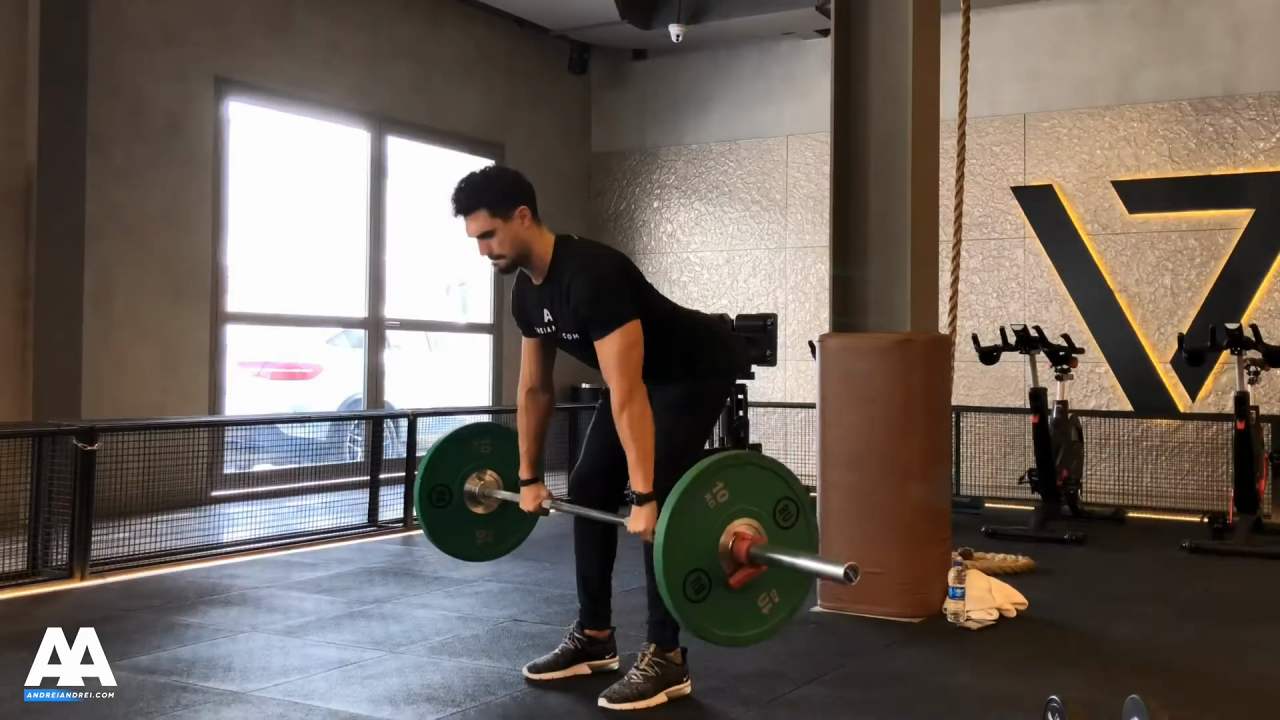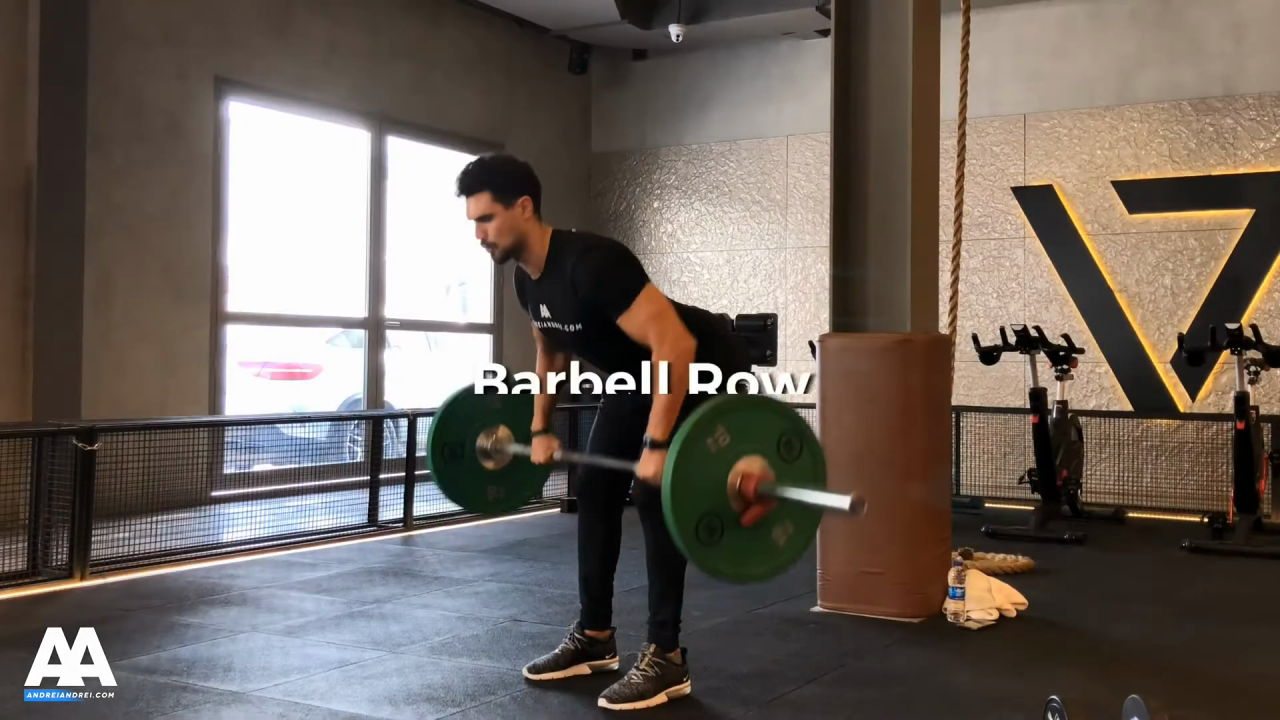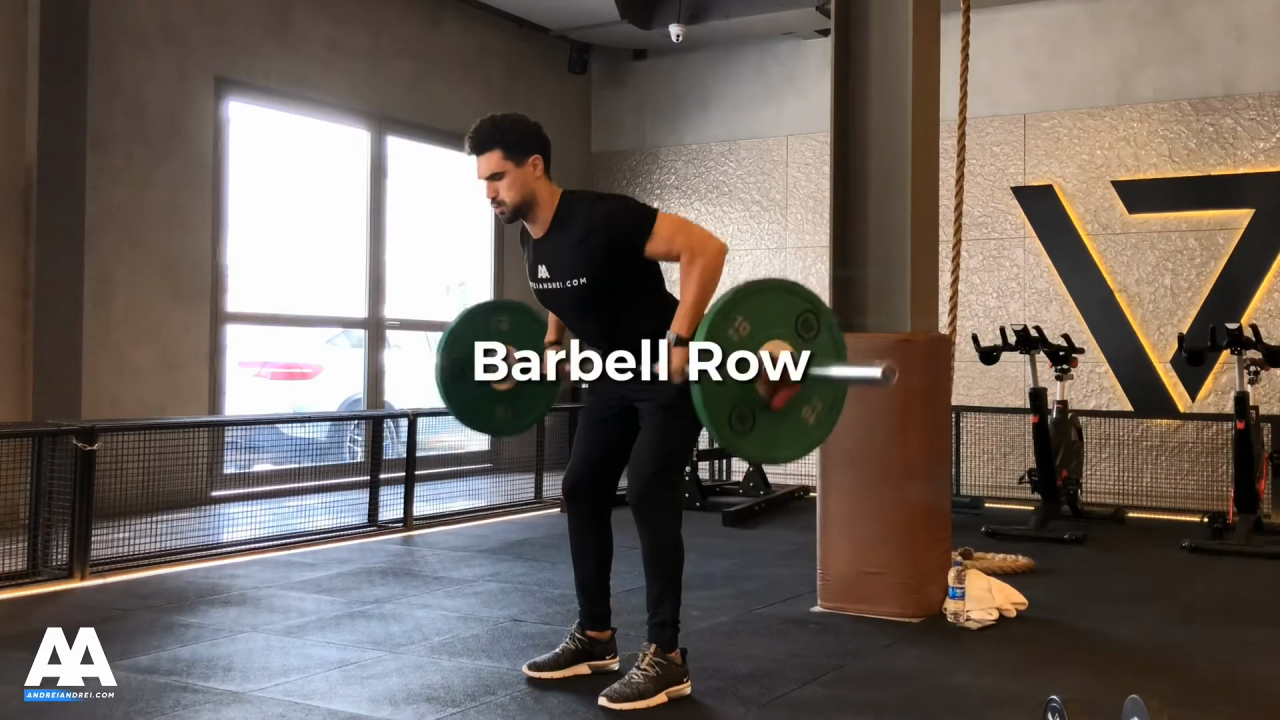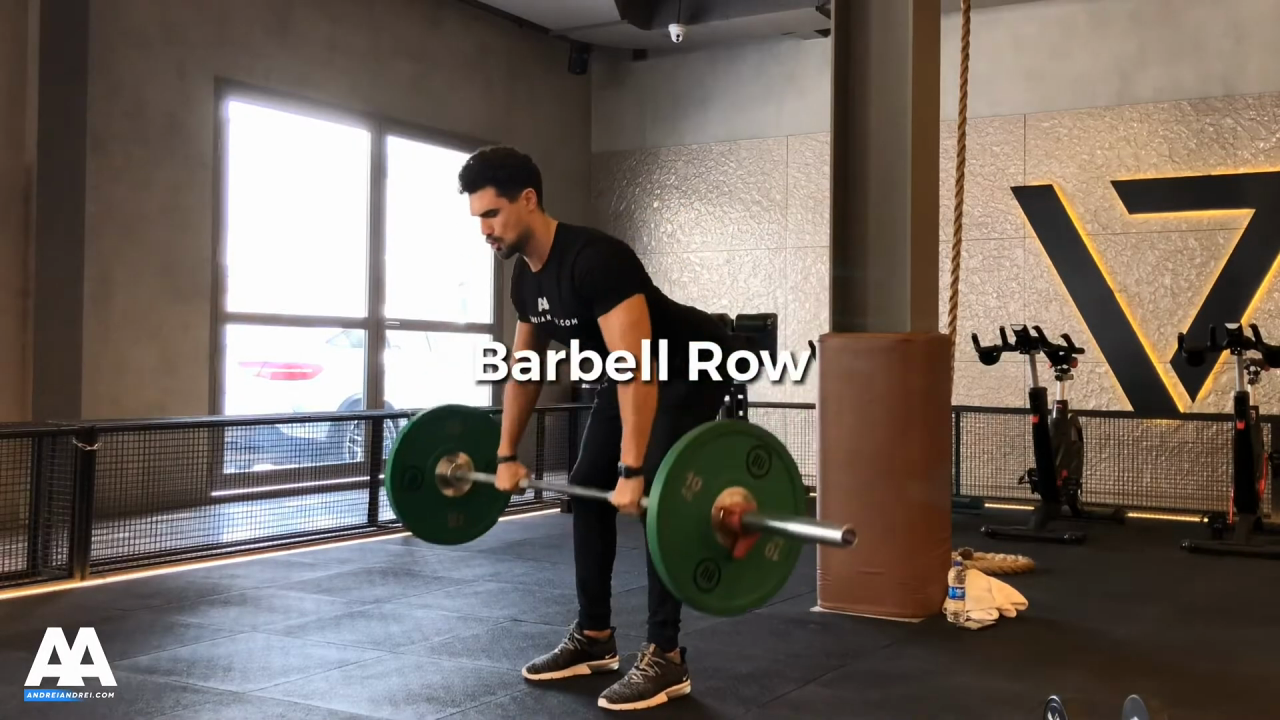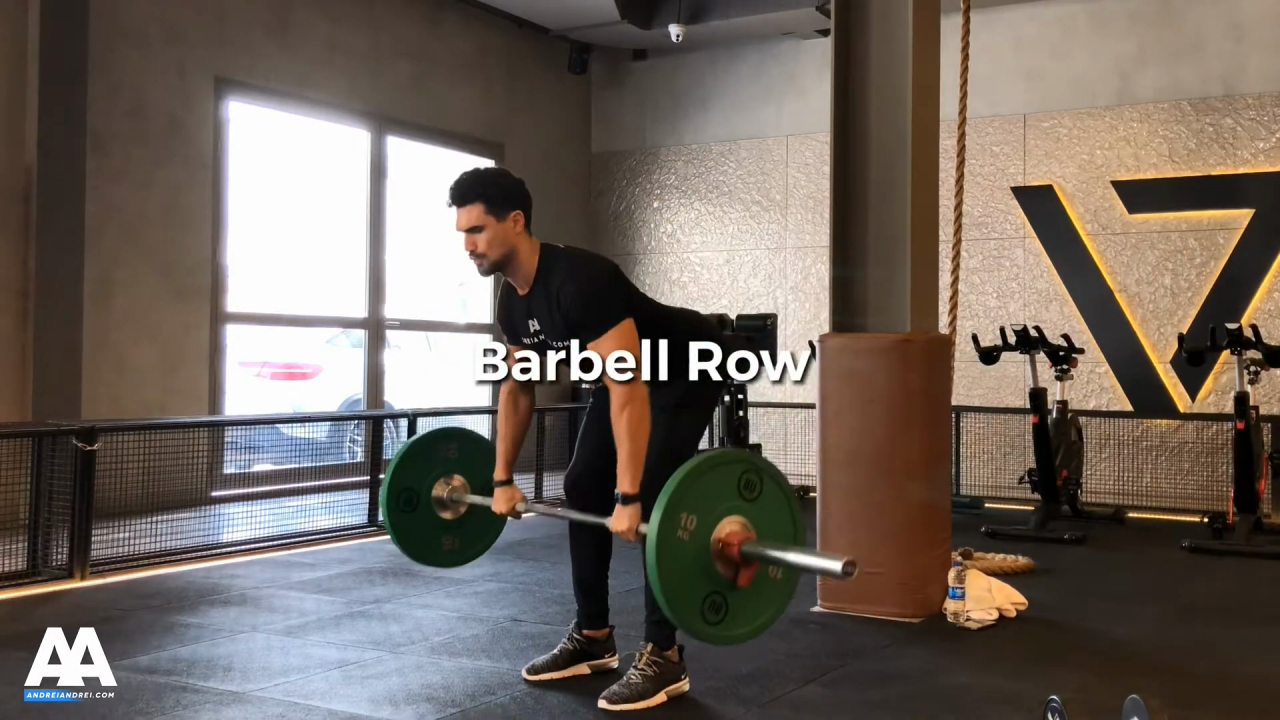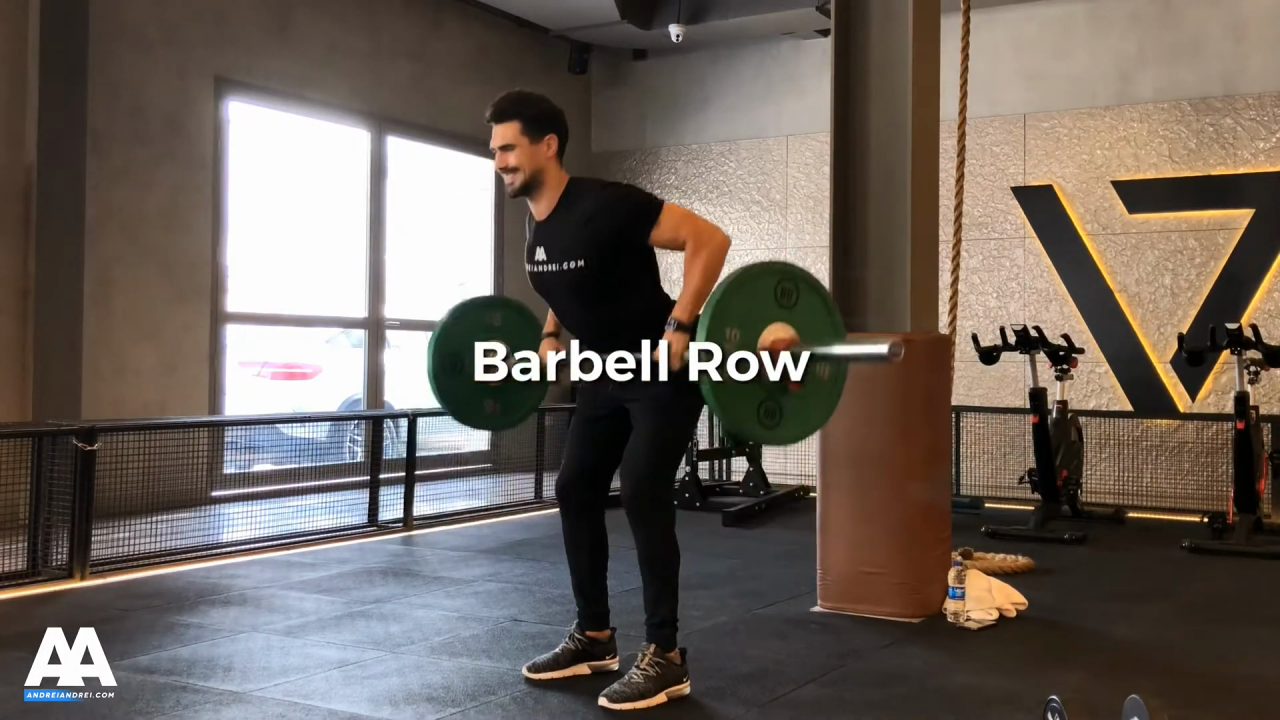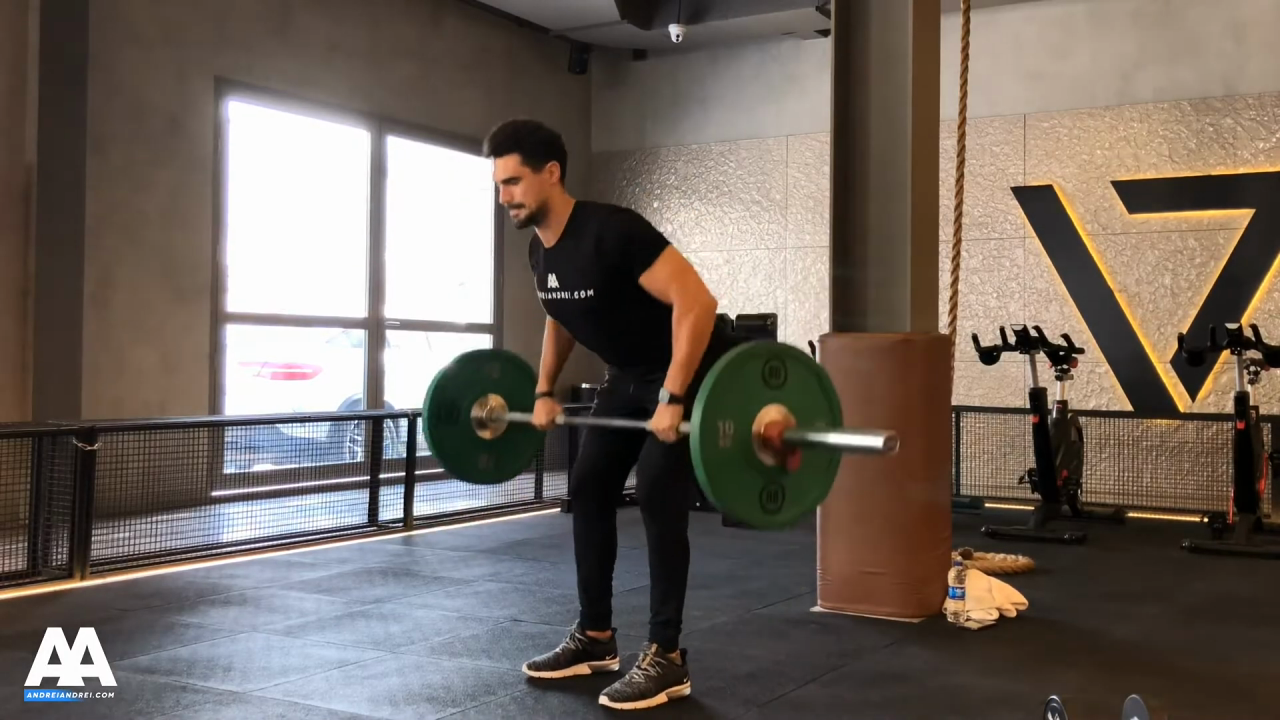
dt=0.5s
person 1, frame 1
left shoulder: (593, 275)
right shoulder: (526, 292)
left elbow: (627, 394)
right elbow: (534, 387)
left wrist: (644, 498)
right wrist: (529, 476)
left hip: (696, 365)
right hip: (640, 372)
left knee: (658, 496)
right knee: (588, 487)
left ankle: (665, 657)
right ankle: (594, 636)
person 1, frame 2
left shoulder: (590, 265)
right shoulder: (527, 280)
left elbow: (674, 347)
right elbow: (550, 354)
left wrist: (659, 447)
right wrist: (541, 429)
left hip: (695, 369)
right hip: (631, 372)
left knee: (653, 495)
right knee: (592, 488)
left ankle: (666, 658)
right ankle: (594, 636)
person 1, frame 3
left shoulder: (601, 217)
right shoulder: (531, 237)
left elbow: (706, 248)
left wrist: (680, 340)
right wrist: (553, 341)
left hip: (672, 371)
right hip: (614, 370)
left knee: (648, 495)
right knee: (581, 490)
left ankle: (665, 657)
right ankle: (594, 636)
person 1, frame 4
left shoulder: (594, 259)
right shoulder: (525, 280)
left elbow: (635, 367)
left wrist: (634, 472)
right wrist: (507, 455)
left hip: (691, 367)
right hip: (627, 372)
left knee: (654, 498)
right knee: (587, 489)
left ankle: (665, 657)
right ankle: (594, 637)
person 1, frame 5
left shoulder: (581, 281)
right shoulder: (512, 300)
left elbow: (629, 393)
right elbow: (516, 390)
left wrist: (629, 498)
right wrist: (502, 479)
left hip: (685, 370)
right hip: (629, 371)
left knee: (651, 499)
right knee: (581, 490)
left ankle: (663, 657)
right ankle: (592, 636)
person 1, frame 6
left shoulder: (605, 204)
right shoulder: (537, 224)
left elbow: (710, 240)
left wrist: (681, 328)
right wrist: (553, 334)
left hip: (667, 370)
right hip: (609, 370)
left knee: (643, 496)
right knee: (575, 492)
left ankle: (665, 659)
right ankle: (593, 637)
person 1, frame 7
left shoulder: (612, 231)
right shoulder: (540, 250)
left elbow: (696, 302)
right elbow: (560, 321)
left wrist: (673, 401)
right wrist: (545, 392)
left hip: (689, 369)
right hip: (629, 373)
left knee: (658, 494)
right knee: (588, 489)
left ankle: (666, 658)
right ankle: (595, 637)
